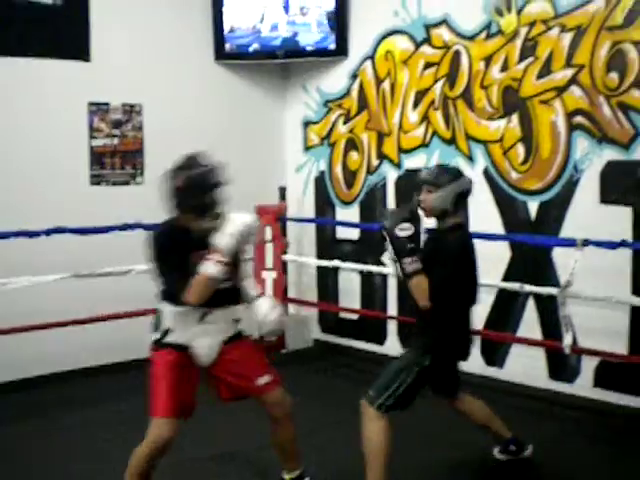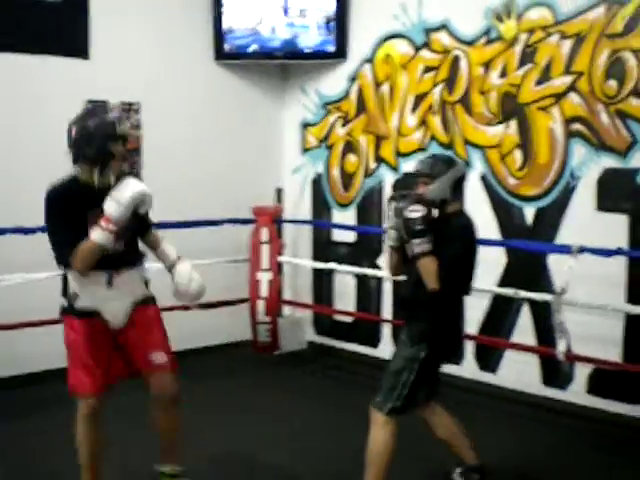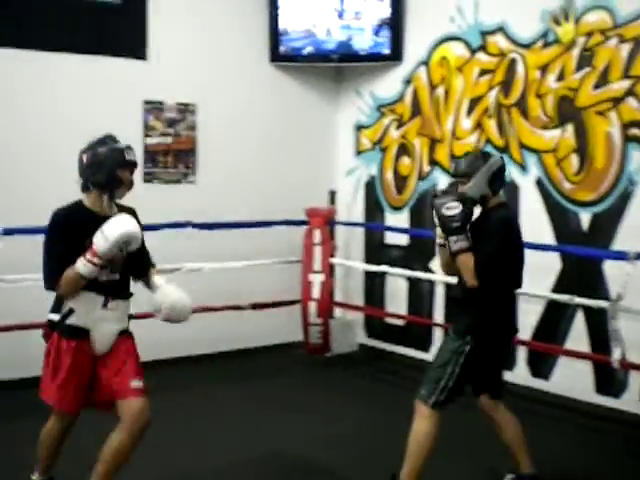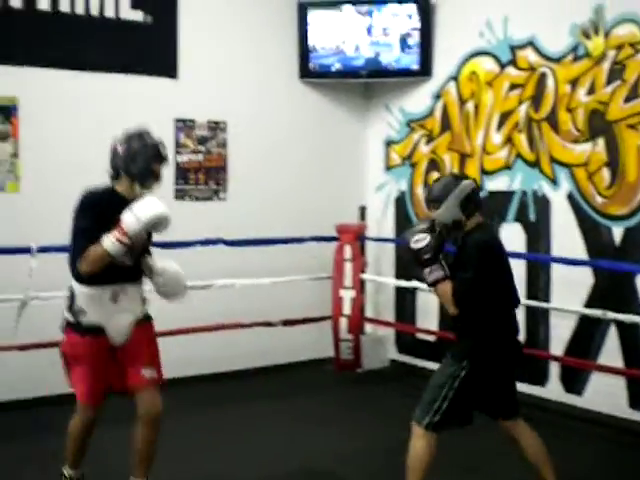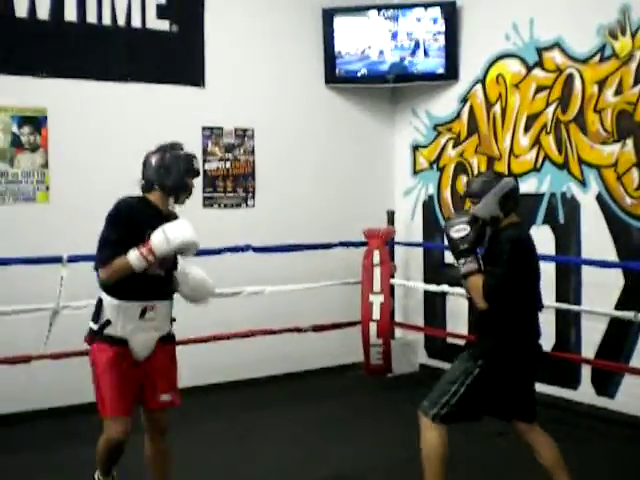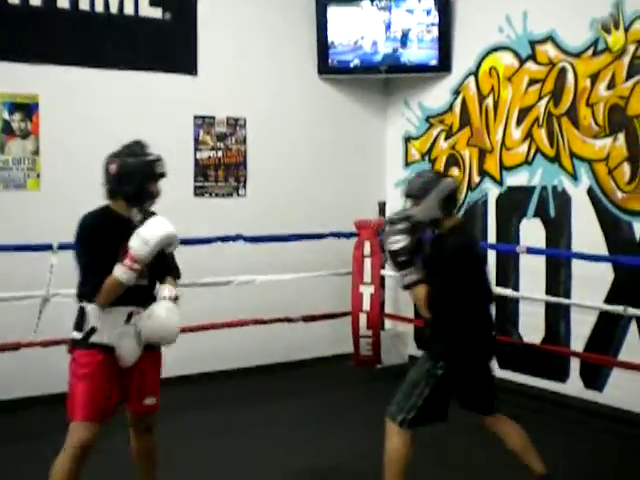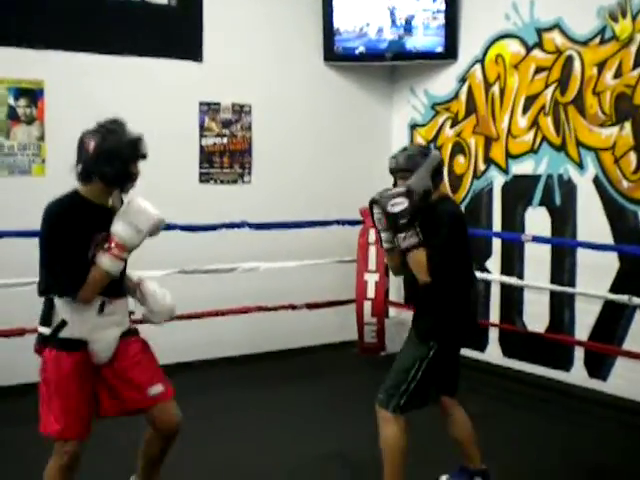
dt=0.3s
person 1, frame 1
left shoulder: (224, 225)
right shoulder: (165, 236)
right elbow: (193, 297)
left wrist: (256, 297)
right wrist: (223, 247)
left hip: (223, 334)
right hip: (178, 341)
left knee: (280, 405)
right knee: (161, 435)
person 1, frame 2
left shoulder: (125, 184)
right shoulder: (61, 197)
right elbow: (79, 264)
left wrist: (175, 261)
right wrist: (111, 219)
left hip: (135, 302)
right hip: (87, 310)
left knee: (166, 391)
right knee: (89, 407)
person 1, frame 3
left shoulder: (127, 217)
right shoulder: (66, 219)
left elbow: (143, 266)
right elbow: (62, 286)
left wrist: (163, 289)
right wrist: (99, 251)
left hip: (115, 329)
right hip: (73, 328)
left knee: (136, 415)
right knee: (63, 417)
person 1, frame 4
left shoulder: (144, 205)
right shoulder: (95, 202)
right elbow: (85, 264)
left wrist: (155, 268)
right wrist: (126, 229)
left hip: (133, 319)
right hip: (90, 322)
left knee: (151, 409)
right knee: (88, 410)
person 1, frame 5
left shoulder: (173, 222)
right shoulder: (126, 210)
right elbow: (106, 272)
left wrist: (187, 277)
right wrist: (154, 247)
left hip: (157, 333)
right hip: (114, 333)
left knee: (157, 424)
right knee: (118, 430)
person 1, frame 6
left shoulder: (152, 224)
right shoulder: (93, 226)
left elbow: (170, 273)
right elbow: (101, 296)
left wrist: (166, 301)
right wrist: (137, 255)
left hip: (142, 339)
right hip: (97, 340)
left knee: (143, 424)
right knee: (82, 438)
person 1, frame 7
left shoulder: (114, 208)
right shoulder: (61, 213)
right elbow: (83, 291)
left wrist: (137, 286)
right wrist: (124, 241)
left hip: (115, 332)
right hip: (69, 339)
left knee: (168, 420)
right knee: (69, 449)
person 2, frame 1
left shoulder: (455, 243)
right shoulder: (442, 234)
left elbow: (426, 299)
right elbow: (412, 280)
left wrist: (409, 252)
right wrist: (400, 238)
left hip: (436, 340)
right hip: (440, 336)
left knee: (372, 407)
right knee: (452, 395)
right ankle: (512, 443)
person 2, frame 2
left shoulder: (459, 227)
right shoulder: (435, 221)
left elbow: (435, 282)
right elbow: (396, 269)
left wrist: (418, 235)
right wrist: (398, 226)
left hip: (432, 330)
right hip: (422, 326)
left knee: (382, 413)
right knee: (424, 404)
person 2, frame 3
left shoulder: (499, 221)
right shoulder: (488, 217)
left elbow: (473, 277)
right elbow: (450, 267)
left wrist: (456, 230)
right wrist: (449, 226)
left hip: (478, 326)
right hip: (490, 324)
left knee: (426, 406)
right knee: (490, 400)
person 2, frame 4
left shoulder: (477, 244)
right shoulder: (480, 238)
left elbow: (455, 304)
right elbow: (456, 292)
left wrist: (428, 260)
right wrist: (434, 256)
left hip: (475, 348)
right hip: (498, 345)
left knee: (423, 427)
right knee: (511, 420)
person 2, frame 5
left shoulder: (511, 241)
right shoulder: (513, 236)
left elbow: (484, 299)
right elbow: (487, 288)
left wrist: (464, 252)
right wrist: (471, 247)
left hip: (495, 347)
right hip: (520, 346)
left knee: (431, 417)
right knee: (526, 424)
person 2, frame 6
left shoulder: (451, 246)
right shoulder: (457, 237)
left elbow: (430, 308)
right elbow: (439, 286)
left wrist: (405, 261)
right wrist: (413, 253)
left hip: (450, 346)
right hip: (474, 341)
left knee: (397, 423)
right knee: (491, 416)
person 2, frame 7
left shoulder: (446, 214)
right shoulder: (423, 211)
left elbow: (428, 274)
right elbow: (398, 266)
left wrist: (405, 226)
right wrist: (386, 225)
left hip: (440, 324)
right hip: (436, 321)
left knee: (388, 408)
right knee: (444, 398)
